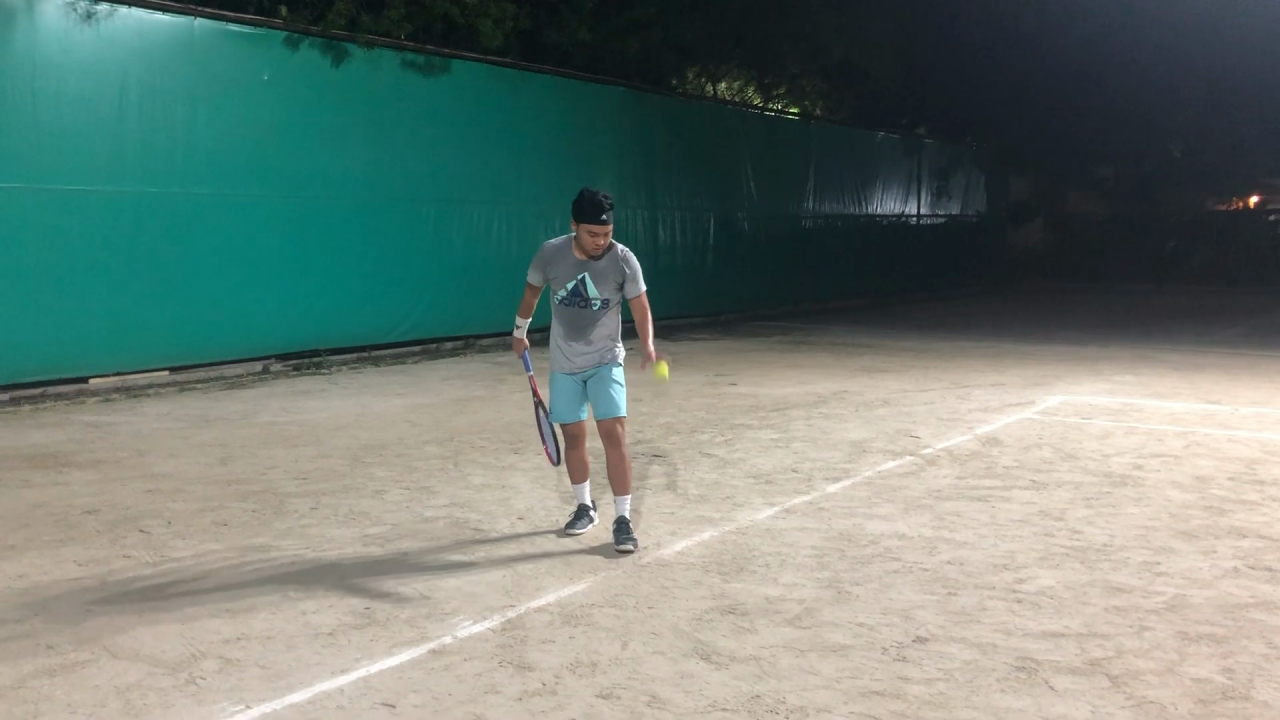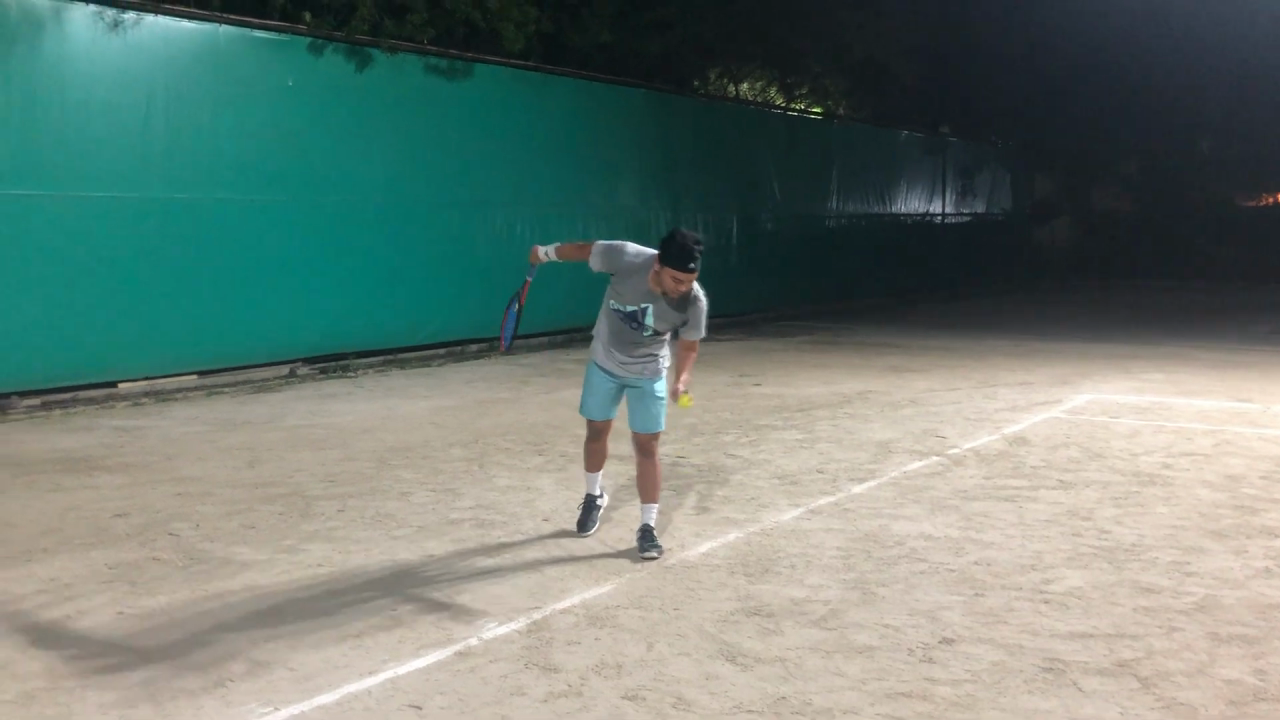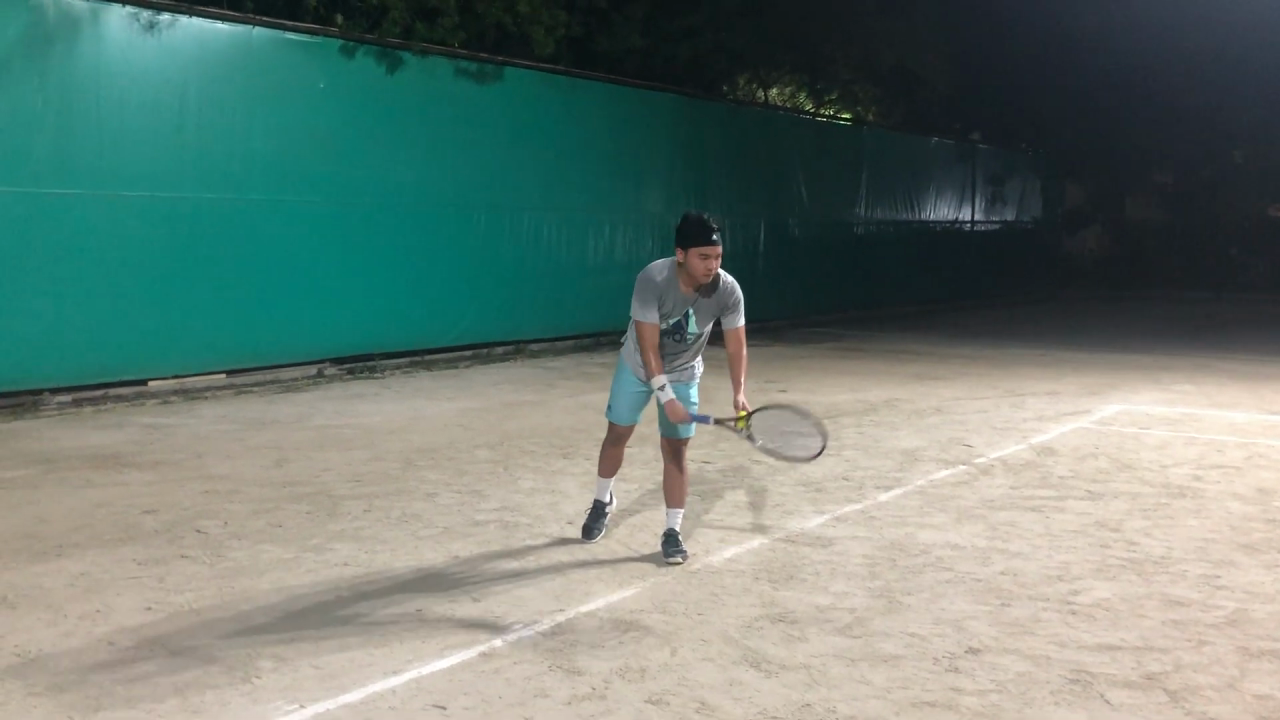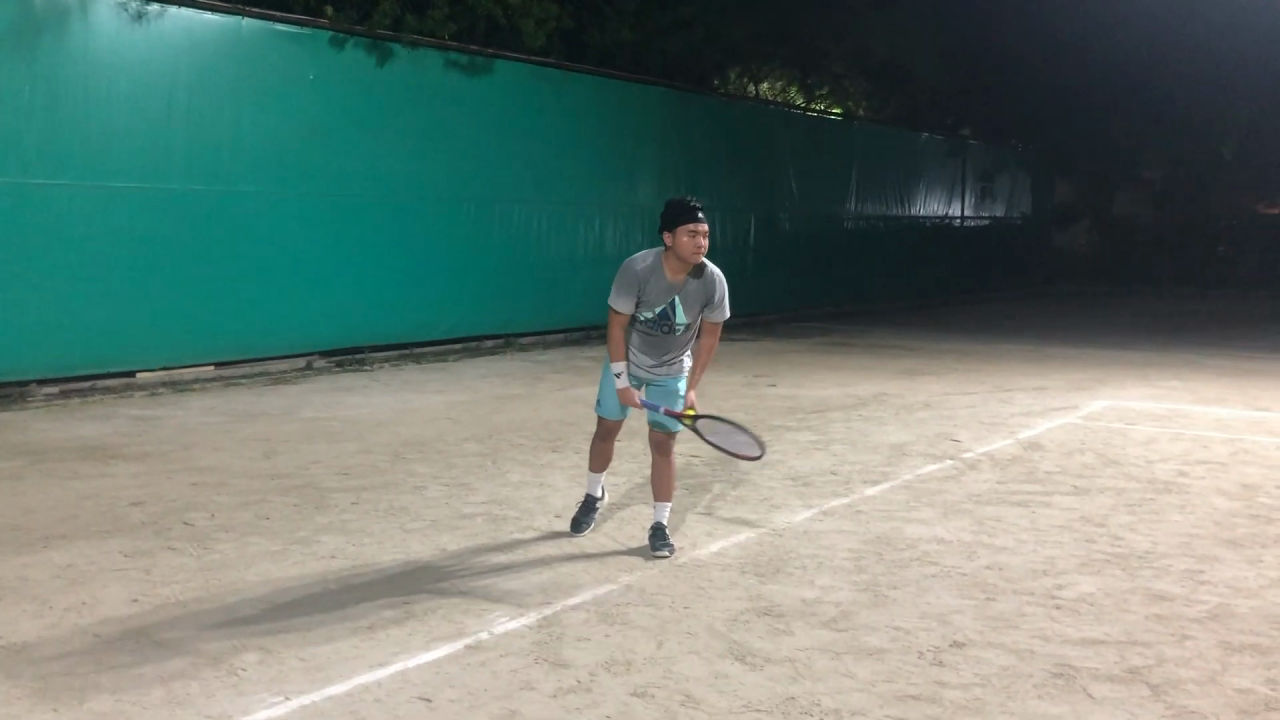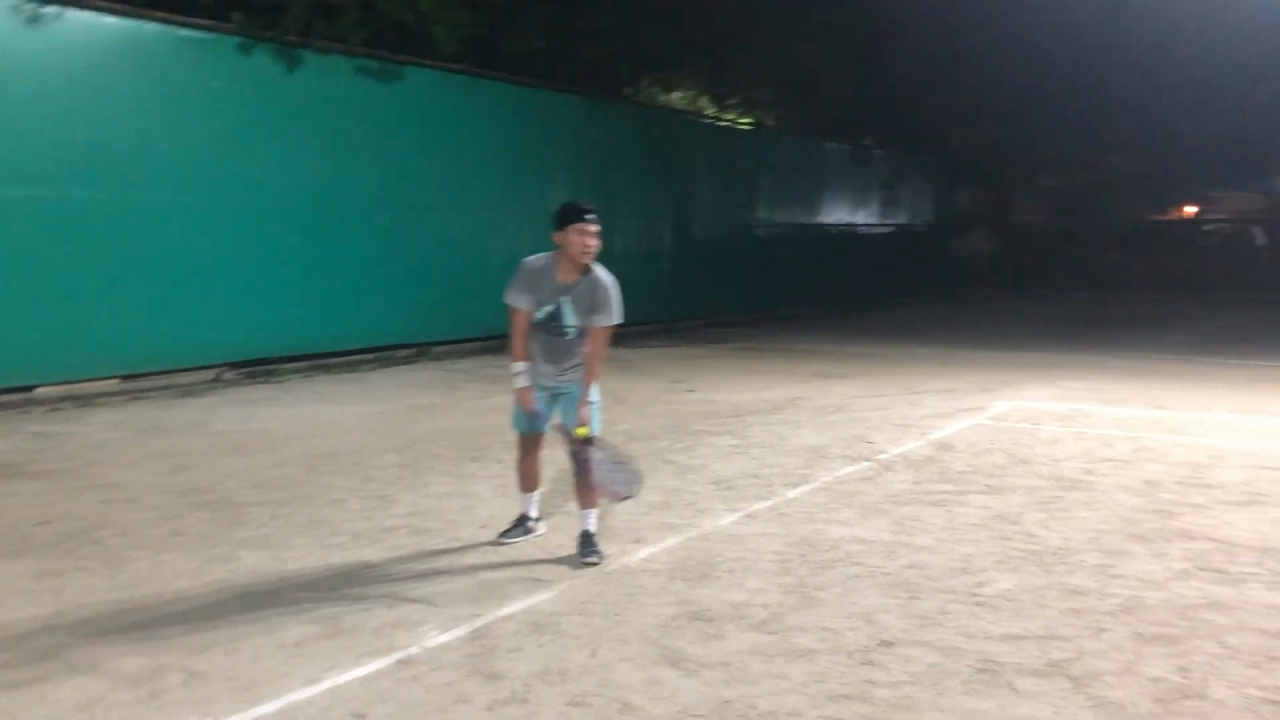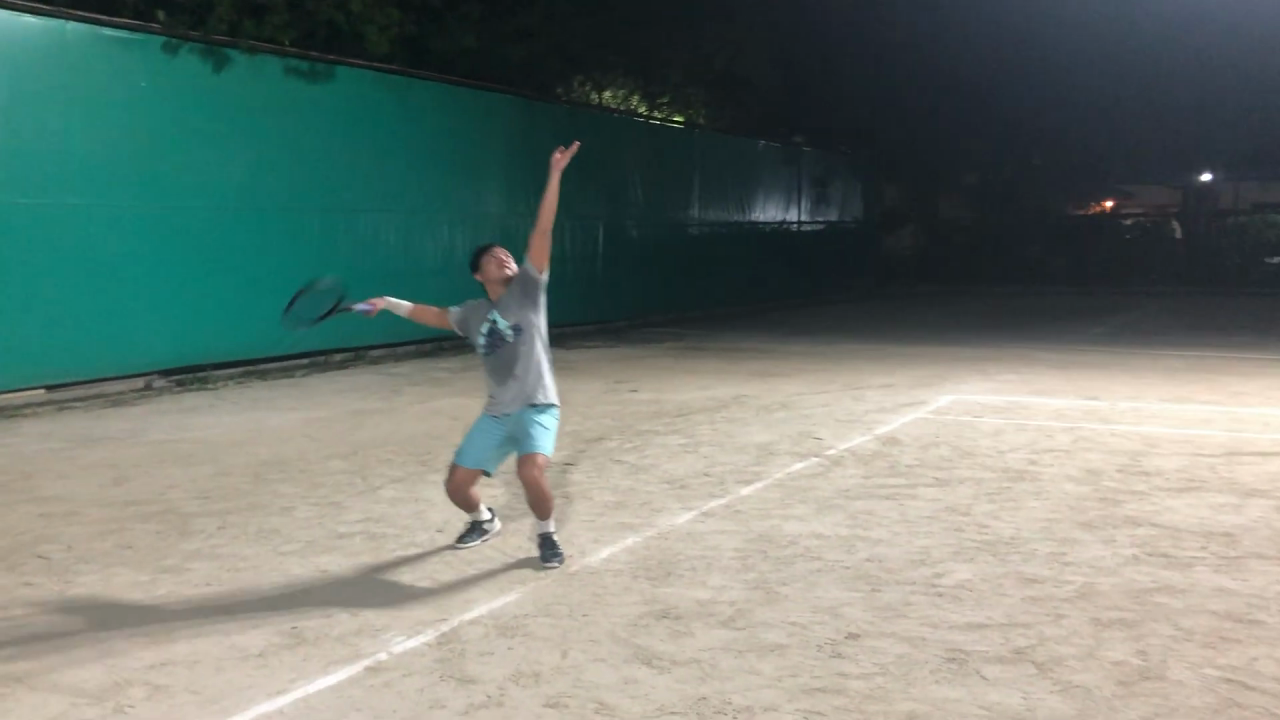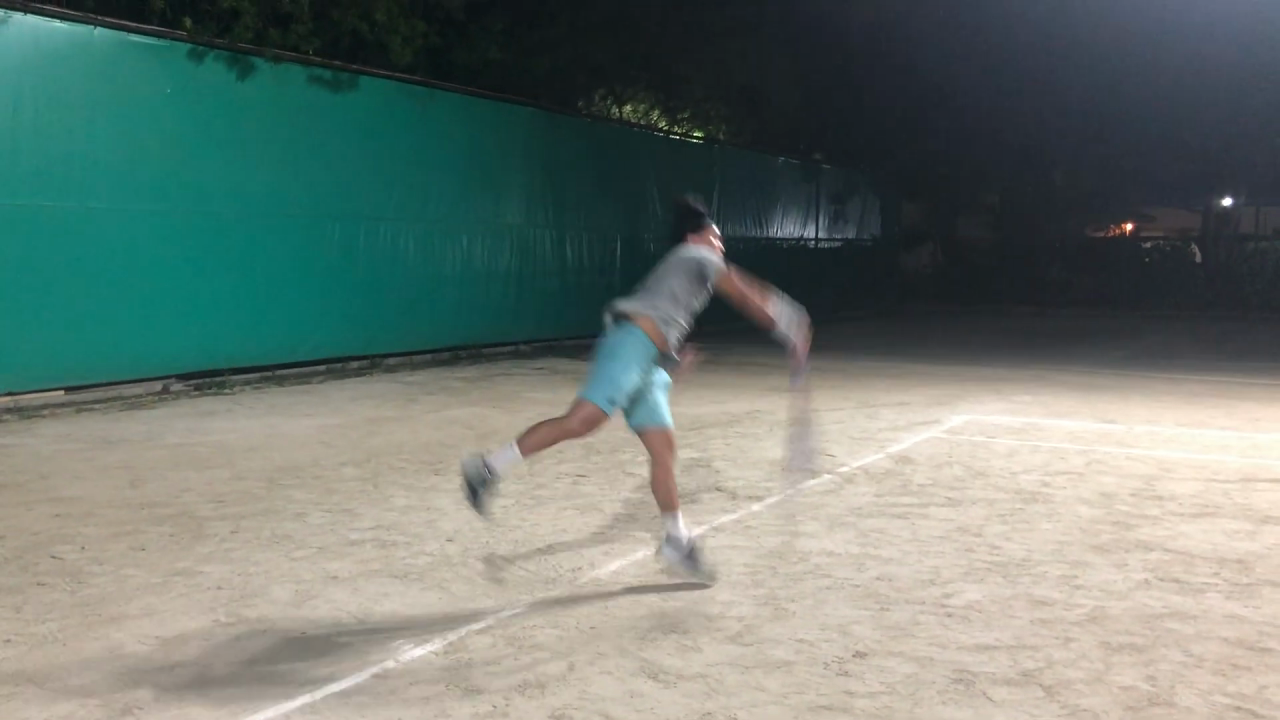
dt=0.7s
person 1, frame 1
left shoulder: (624, 260)
right shoulder: (550, 253)
left elbow: (641, 309)
right elbow: (532, 291)
left wrist: (647, 345)
right wrist: (519, 332)
left hip: (605, 362)
right hip: (564, 365)
left knee: (614, 435)
right knee: (573, 436)
left ankle: (622, 519)
right ankle: (585, 507)
person 1, frame 2
left shoulder: (695, 303)
right shoulder: (626, 258)
left elbow: (688, 348)
right elbow: (583, 250)
left wrist: (682, 380)
right wrist: (546, 252)
left hip: (649, 371)
right hip: (604, 361)
left knee: (646, 446)
right knee: (596, 431)
left ankle: (648, 527)
right ankle: (594, 497)
person 1, frame 3
left shoulder: (728, 290)
right shoulder: (652, 280)
left elbow: (736, 344)
right elbow: (648, 347)
left wrist: (739, 392)
right wrist: (665, 398)
left hip: (683, 376)
right hip: (639, 367)
left knee: (675, 451)
right knee: (617, 435)
left ankle: (672, 532)
right ankle: (602, 502)
person 1, frame 4
left shoulder: (713, 281)
right shoulder: (636, 269)
left elbow: (709, 335)
right elbow: (616, 328)
left wrist: (693, 387)
right wrist: (622, 382)
left hip: (671, 371)
right hip: (626, 362)
left knee: (663, 444)
right knee: (606, 430)
left ankle: (660, 526)
right ankle: (594, 496)
person 1, frame 5
left shoulder: (602, 285)
right shoulder: (531, 270)
left elbow: (596, 347)
right elbow: (519, 331)
left wrist: (585, 402)
right wrist: (521, 382)
left hip: (578, 379)
right hip: (536, 376)
left knee: (581, 451)
right knee: (528, 444)
left ankle: (588, 532)
right ankle: (530, 517)
person 1, frame 6
left shoulder: (528, 291)
right shoulder: (475, 312)
left elbow: (542, 230)
right elbow: (436, 316)
left wrist: (555, 173)
right wrist: (391, 303)
left hip: (537, 409)
right hip: (496, 415)
left knee: (531, 475)
right knee: (456, 484)
left ankle: (547, 535)
right ankle: (484, 520)
person 1, frame 7
right shoulder: (698, 256)
right elbow: (742, 291)
left wrist: (668, 354)
right wrist: (788, 322)
left hip: (646, 361)
right hip: (636, 343)
left knee: (664, 448)
right knee: (580, 421)
left ankle: (677, 543)
right ankle: (489, 467)
